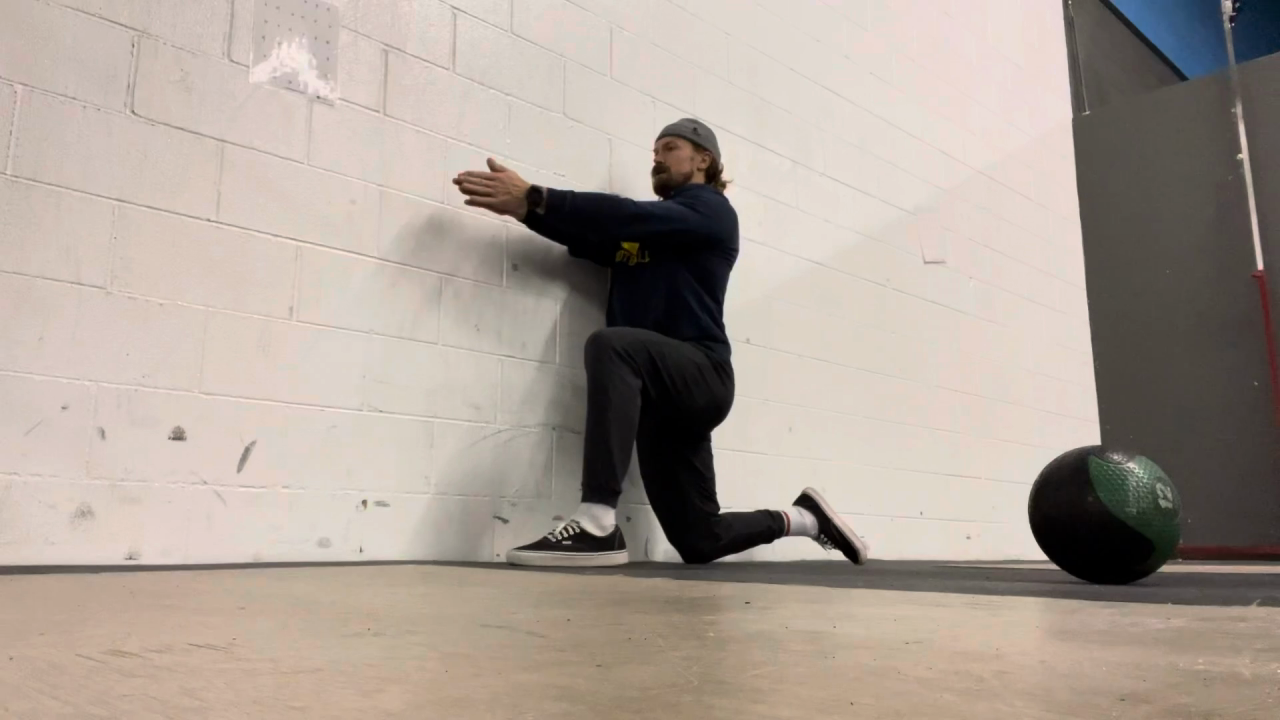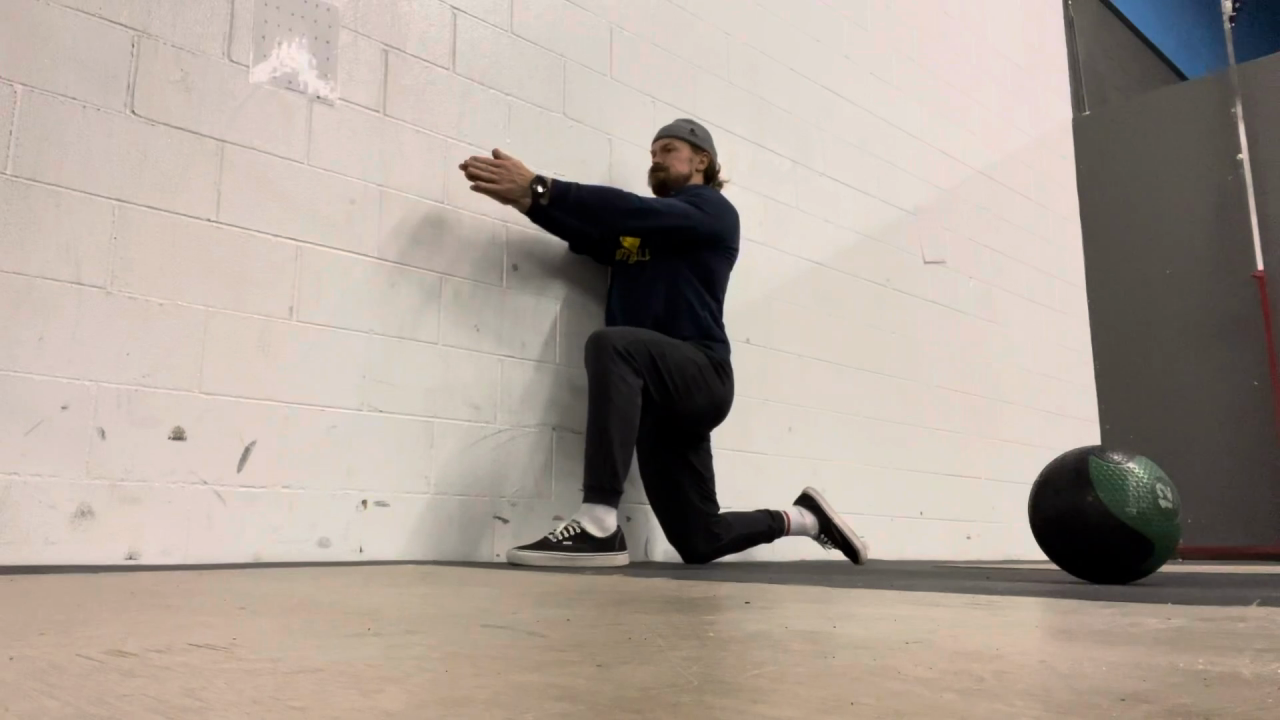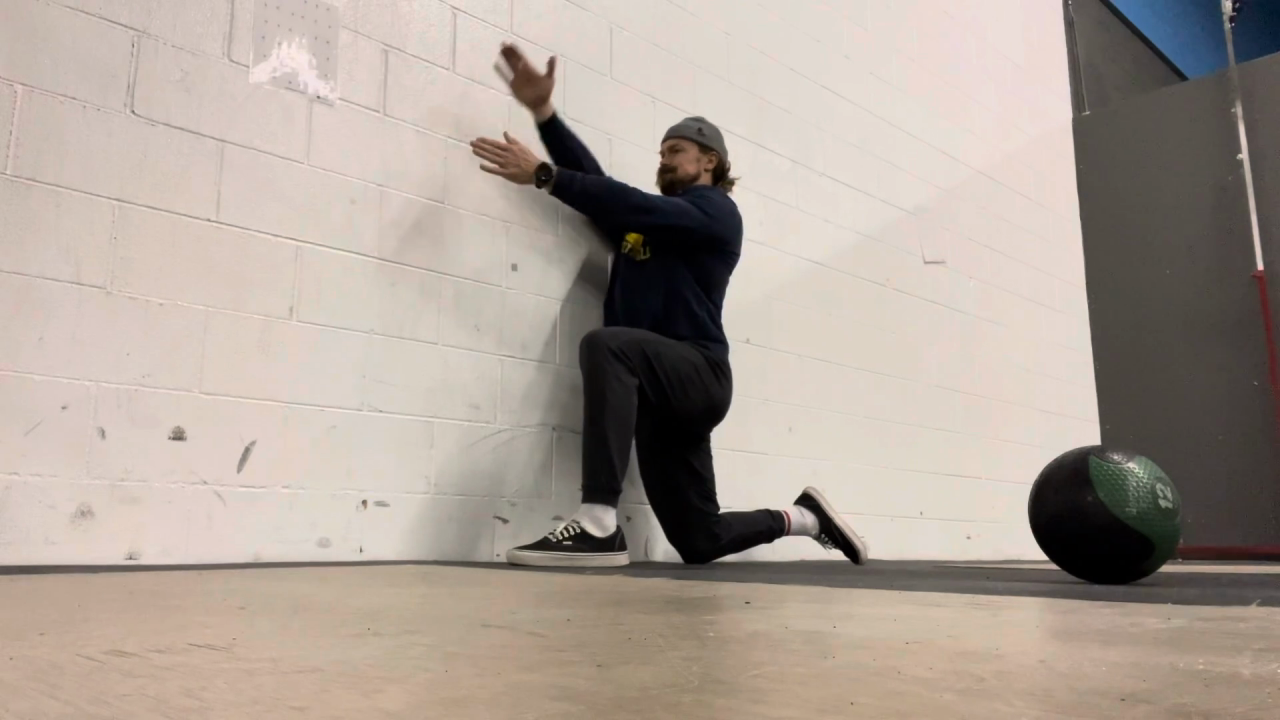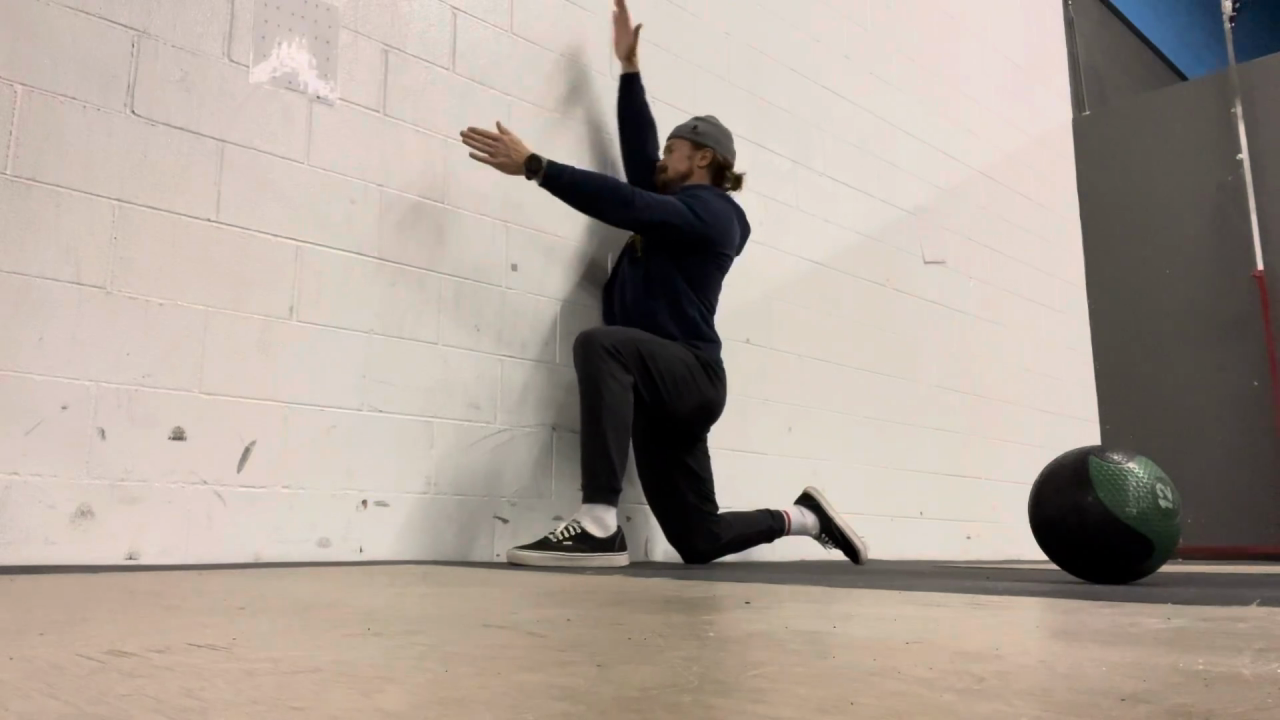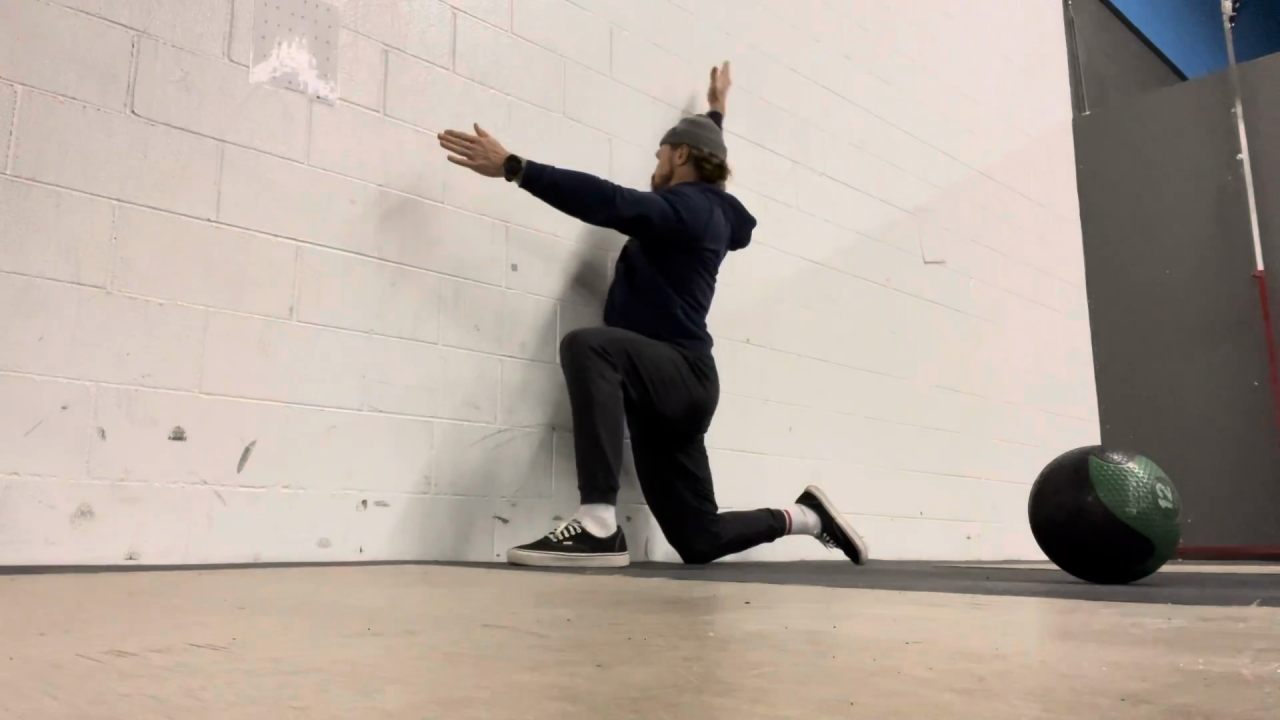
dt=0.4s
person 1, frame 1
left shoulder: (710, 210)
right shoulder: (644, 225)
left elbow: (623, 216)
right elbow: (590, 235)
left wrist: (536, 196)
right wrist: (524, 207)
left hip: (700, 377)
right hip: (660, 392)
left knee: (611, 345)
right knee: (700, 542)
left ankle: (597, 526)
right ankle: (802, 518)
person 1, frame 2
left shoulder: (712, 211)
right shoulder: (641, 227)
left elbow: (627, 211)
right elbow: (590, 230)
left wrist: (540, 187)
right wrist: (525, 198)
left hip: (700, 375)
right hip: (661, 389)
left knee: (611, 345)
right knee: (700, 542)
left ankle: (599, 526)
right ankle: (803, 517)
person 1, frame 3
left shoulder: (716, 212)
right shoulder: (650, 222)
left elbow: (633, 205)
right elbow: (598, 185)
left wrist: (542, 173)
right wrist: (542, 110)
left hip: (696, 374)
right hip: (662, 380)
left knee: (605, 346)
right knee: (699, 539)
left ankle: (599, 526)
right ankle: (803, 518)
person 1, frame 4
left shoulder: (708, 212)
right shoulder: (675, 210)
left elbow: (622, 202)
right elbow: (637, 147)
left wrist: (533, 166)
right wrist: (628, 66)
left hip: (690, 376)
right hip: (666, 388)
left knee: (601, 345)
right knee: (699, 540)
left ankle: (599, 526)
right ankle: (803, 516)
person 1, frame 5
left shoulder: (690, 208)
right shoulder: (705, 207)
left elbow: (607, 202)
right elbow: (709, 164)
left wrist: (511, 166)
right wrist: (715, 114)
left hip: (680, 377)
right hip: (673, 388)
right knee: (698, 540)
left ankle: (597, 526)
right ankle: (806, 516)
